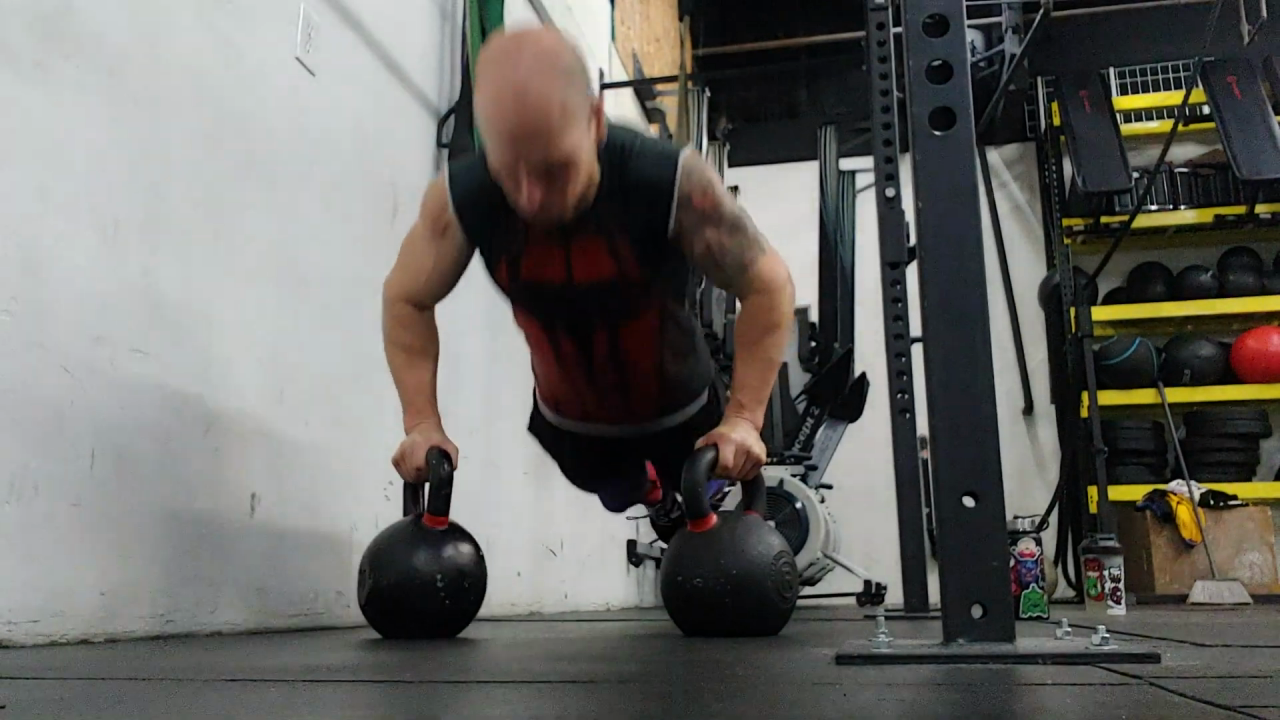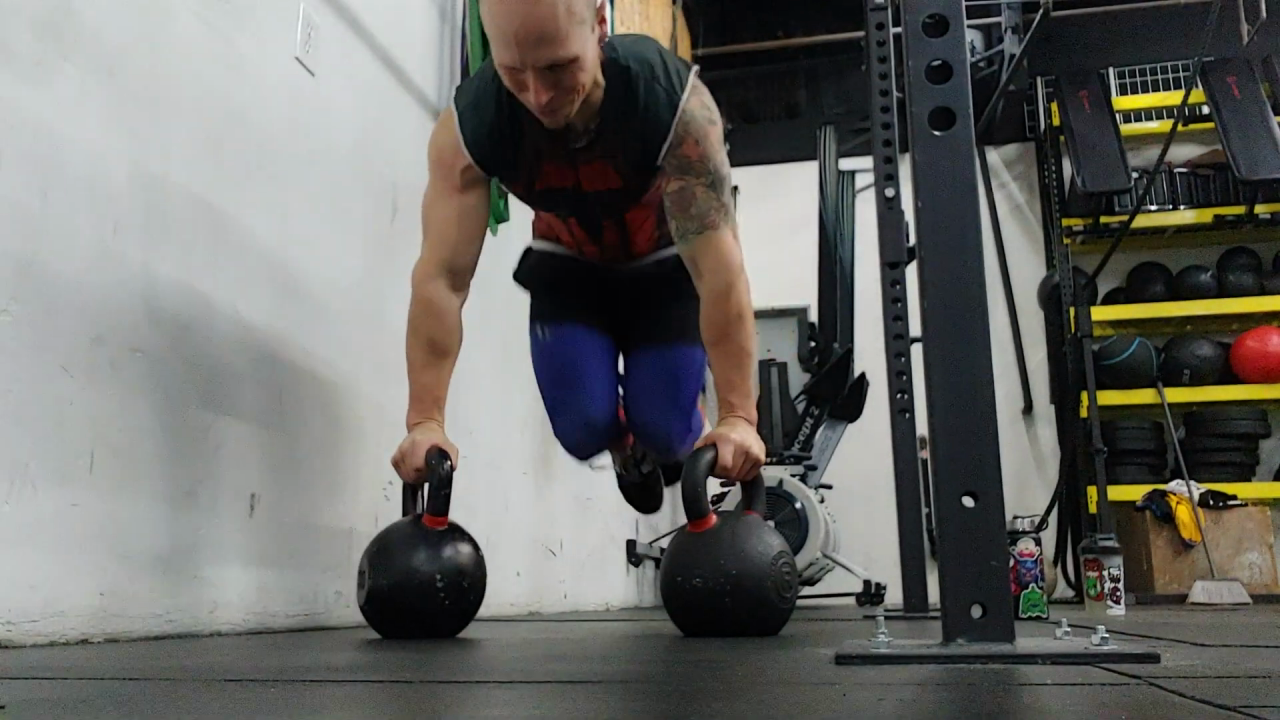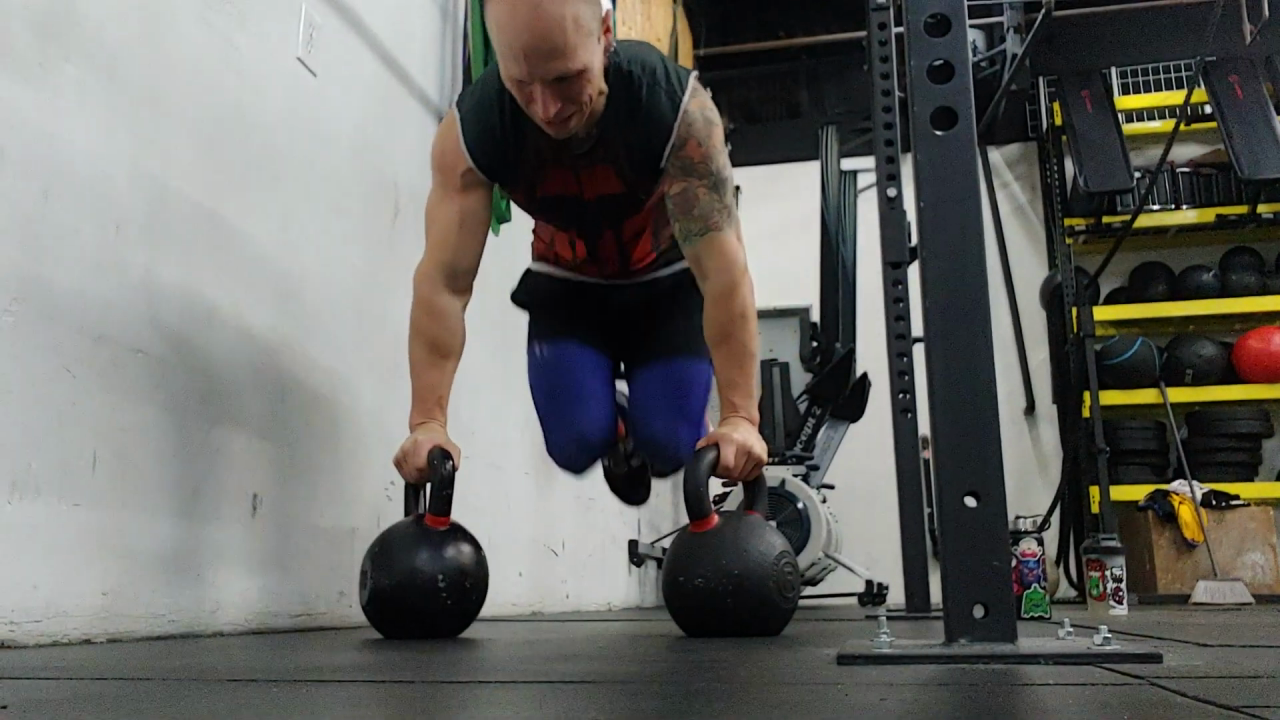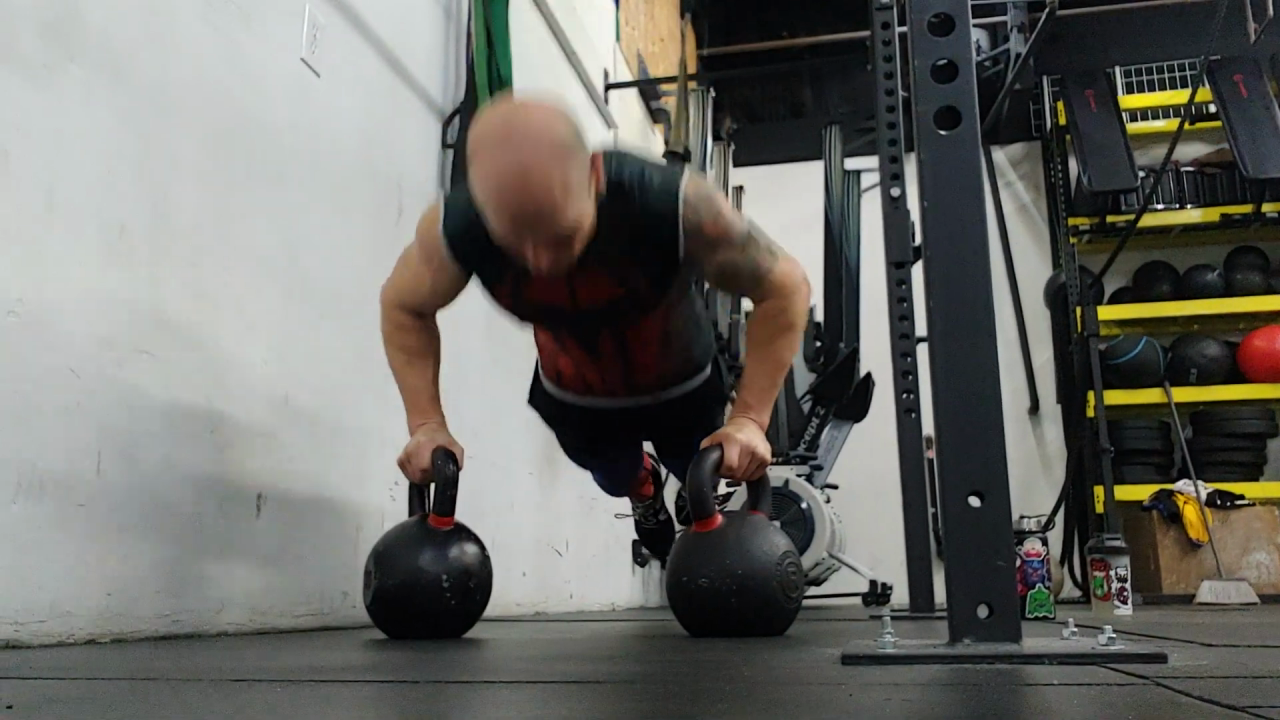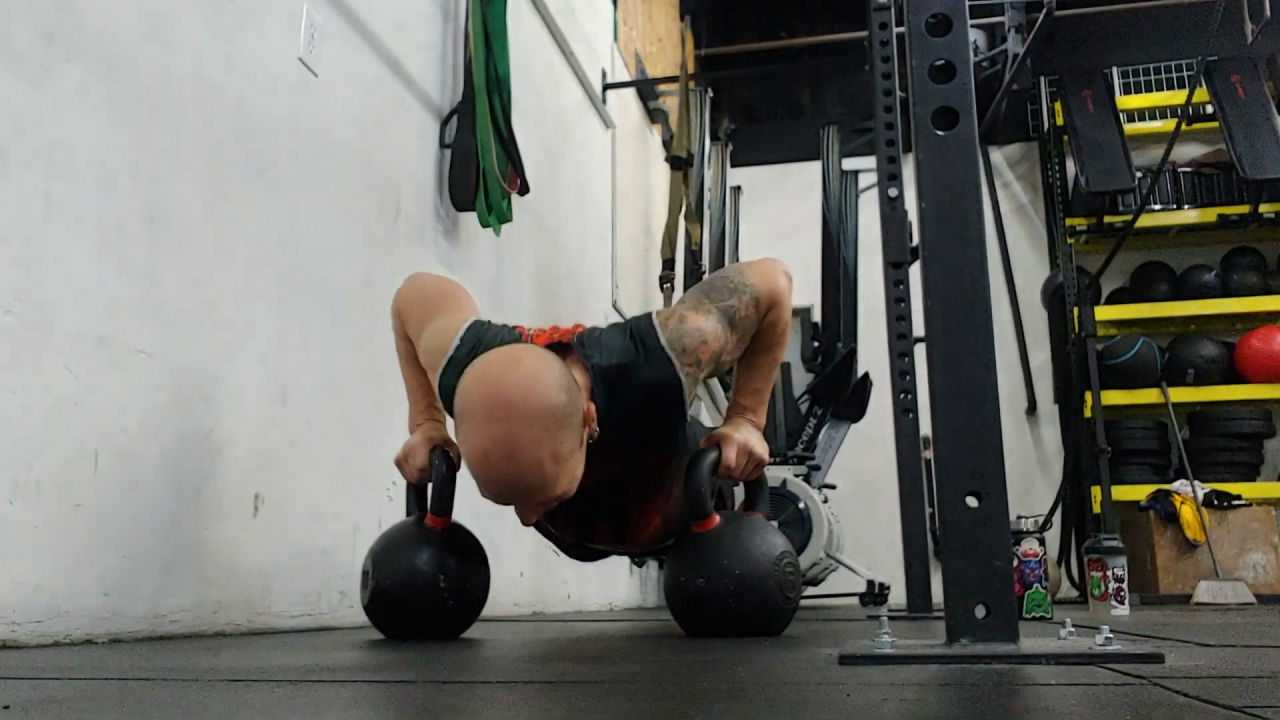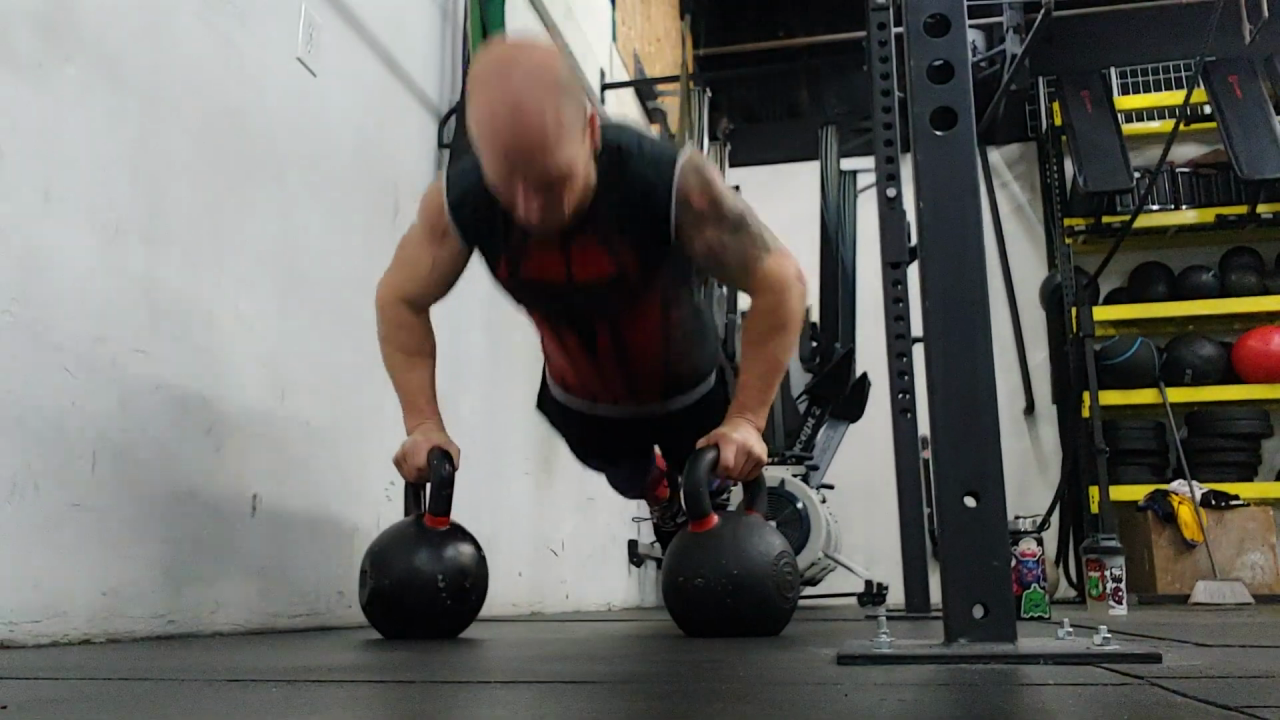
dt=0.4s
person 1, frame 1
left shoulder: (671, 182)
right shoulder: (460, 196)
left elbow: (767, 287)
right elbow: (407, 300)
left wrist: (746, 418)
right wrist: (422, 426)
left hip: (680, 413)
right hip: (568, 420)
right knee: (619, 495)
right ankle: (650, 494)
person 1, frame 2
left shoulder: (672, 98)
right shoulder: (469, 123)
left elbow: (718, 266)
right elbow: (443, 276)
left wrist: (738, 417)
right wrist: (424, 422)
left hip: (663, 263)
right hip: (565, 263)
left knee: (666, 433)
right knee: (584, 429)
left ankle: (662, 442)
right ankle: (627, 444)
person 1, frame 3
left shoulder: (674, 103)
right shoulder: (471, 127)
left elbow: (721, 268)
right elbow: (445, 281)
left wrist: (740, 418)
right wrist: (427, 422)
left hip: (665, 278)
right hip: (566, 283)
left knee: (670, 446)
right knee: (578, 446)
left ankle: (648, 444)
right ankle: (617, 435)
person 1, frame 4
left shoulder: (673, 204)
right shoulder: (456, 228)
left elbow: (784, 289)
right elbow: (403, 308)
left wrist: (750, 418)
right wrist: (427, 424)
left hip: (679, 385)
right hip: (574, 397)
right knee: (617, 481)
right ankle: (645, 487)
person 1, frame 5
left shoulder: (663, 363)
right shoulder: (460, 373)
left elbow: (772, 284)
right elbow: (412, 295)
left wrist: (746, 421)
right wrist: (426, 424)
person 1, frame 6
left shoulder: (670, 181)
right shoulder: (458, 201)
left elbow: (780, 285)
right elbow: (401, 300)
left wrist: (746, 421)
right wrist: (423, 425)
left hip: (687, 395)
right hip: (580, 404)
left knee: (709, 490)
right knee: (629, 482)
right ankle: (659, 494)
